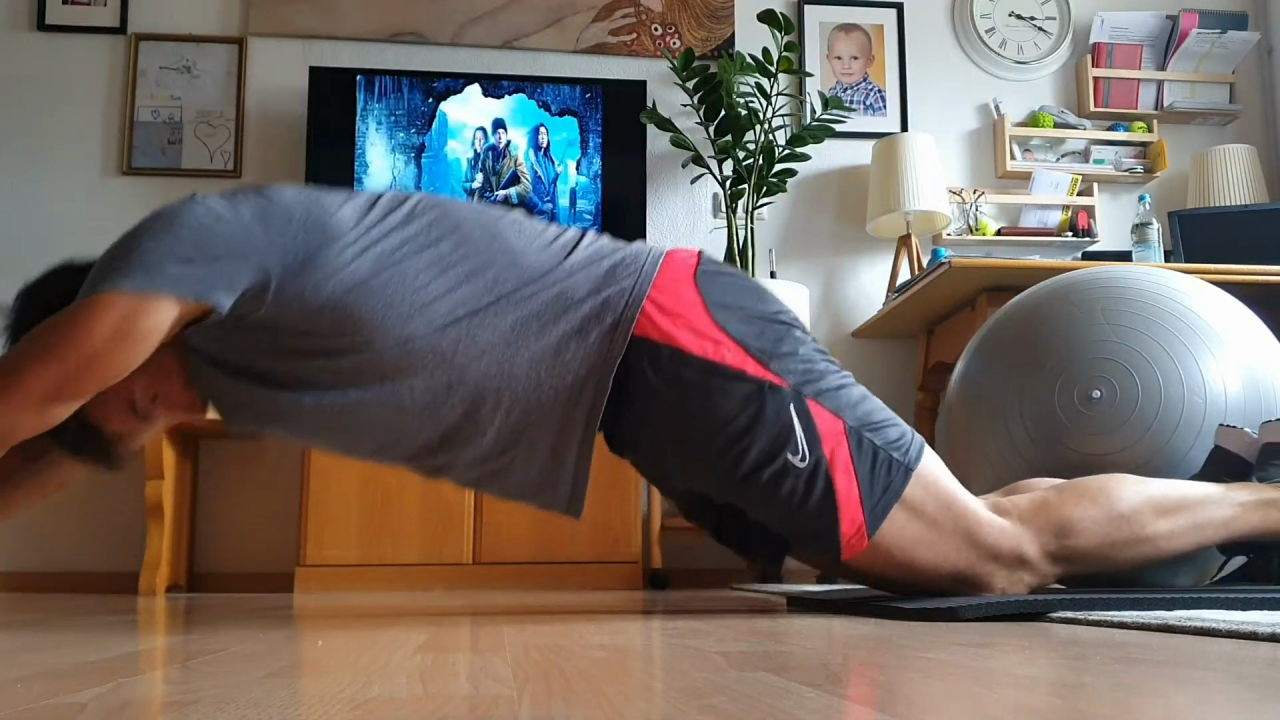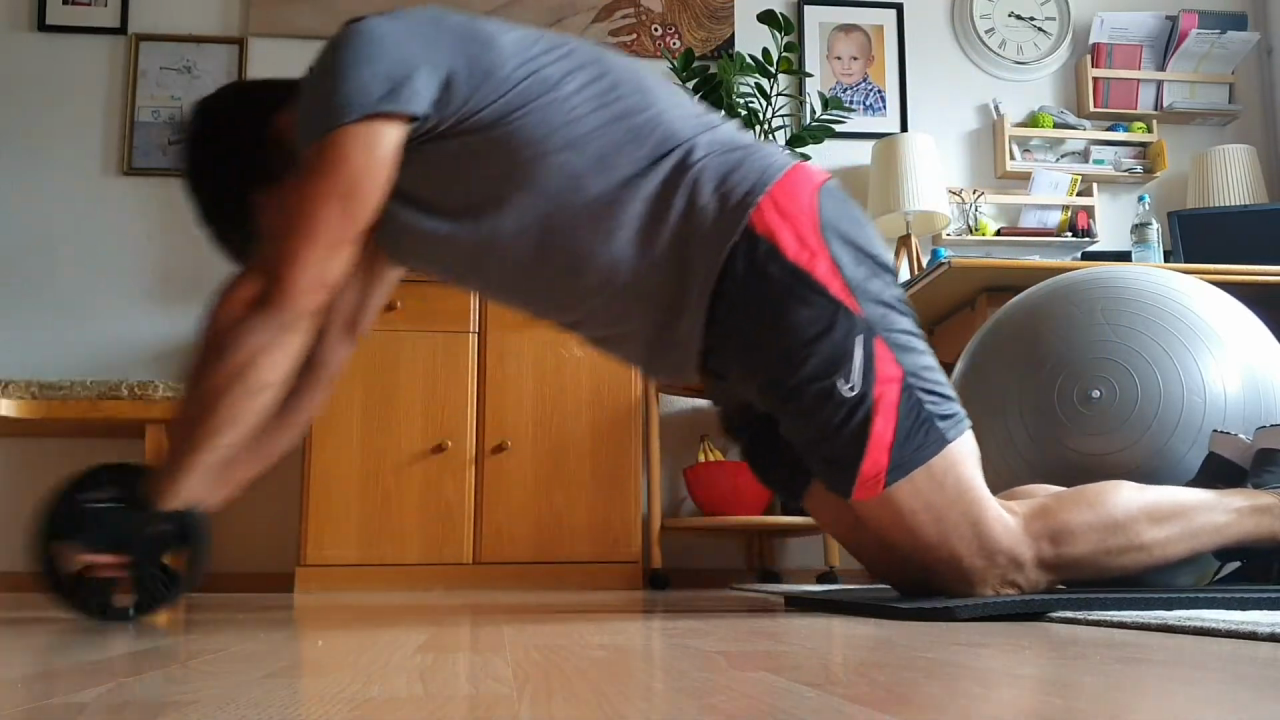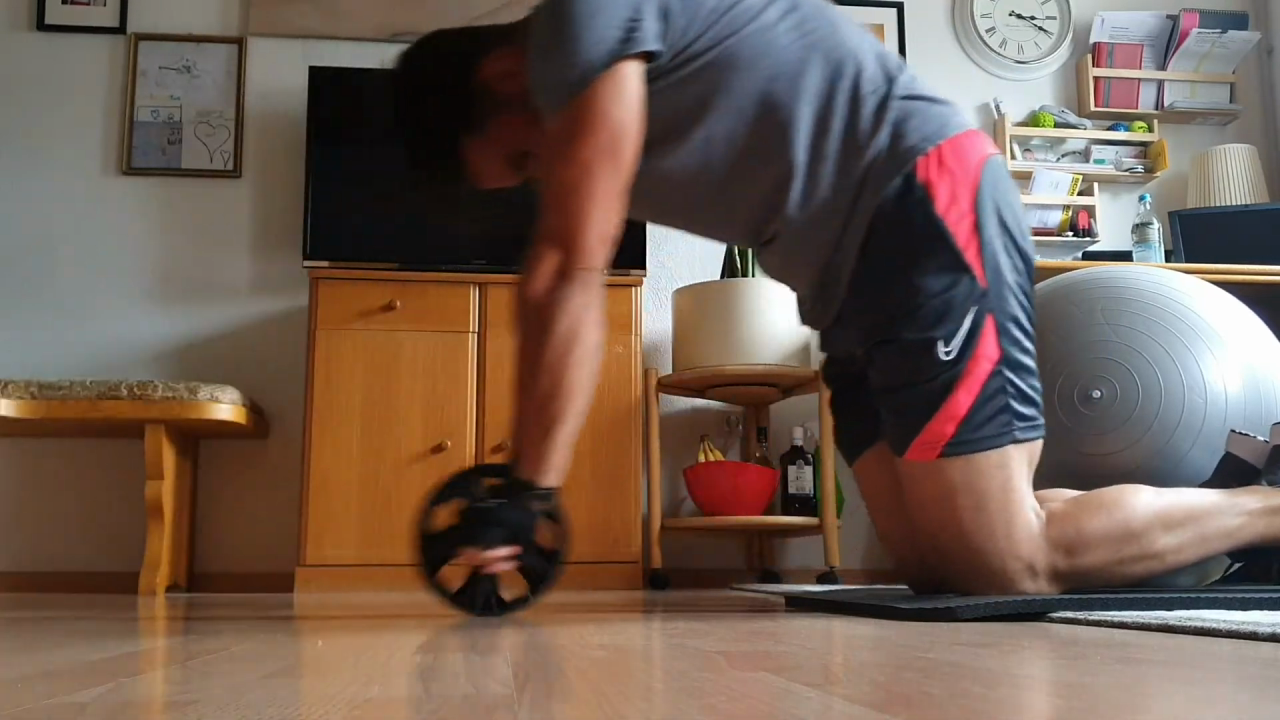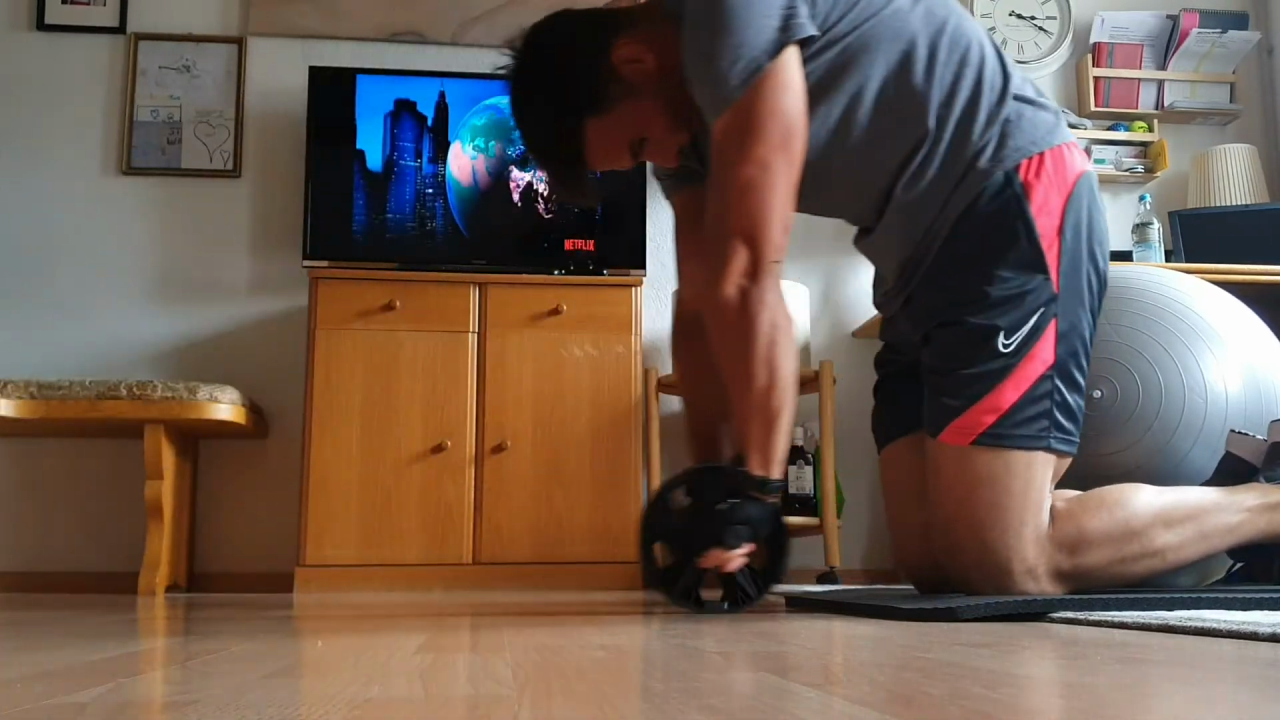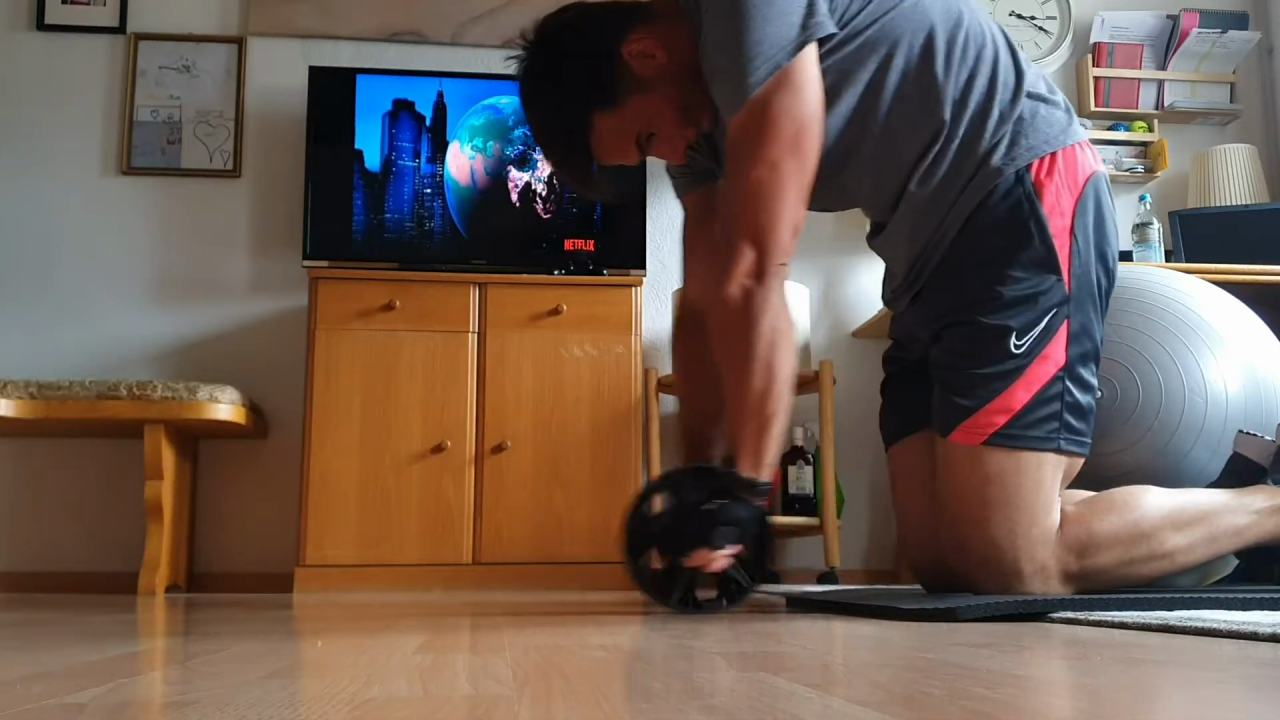
dt=0.5s
person 1, frame 1
left shoulder: (198, 242)
right shoulder: (218, 341)
left hip: (671, 341)
right hip: (653, 383)
left knee: (1002, 551)
right knee: (984, 543)
person 1, frame 2
right shoulder: (382, 180)
left elbow: (270, 310)
right elbow: (311, 357)
left wrist: (165, 505)
right wrist: (193, 501)
left hip: (777, 247)
right hip: (735, 307)
left knee: (997, 552)
right knee: (930, 557)
person 1, frame 3
right shoulder: (580, 105)
left elbow: (563, 279)
right elbow: (570, 307)
left wrist: (528, 495)
right wrist: (526, 496)
left hip: (928, 205)
right hip: (856, 269)
left knee: (1005, 569)
right knee: (935, 562)
person 1, frame 4
right shoulder: (687, 117)
left elbow: (748, 276)
right elbow: (702, 306)
left wrist: (760, 488)
right hip: (926, 256)
left knee: (1002, 564)
right knee: (932, 562)
person 1, frame 5
right shoulder: (697, 109)
left elbow: (755, 275)
right elbow: (706, 305)
left wrist: (748, 491)
right hip: (935, 254)
left knee: (1012, 565)
right knee: (940, 562)
